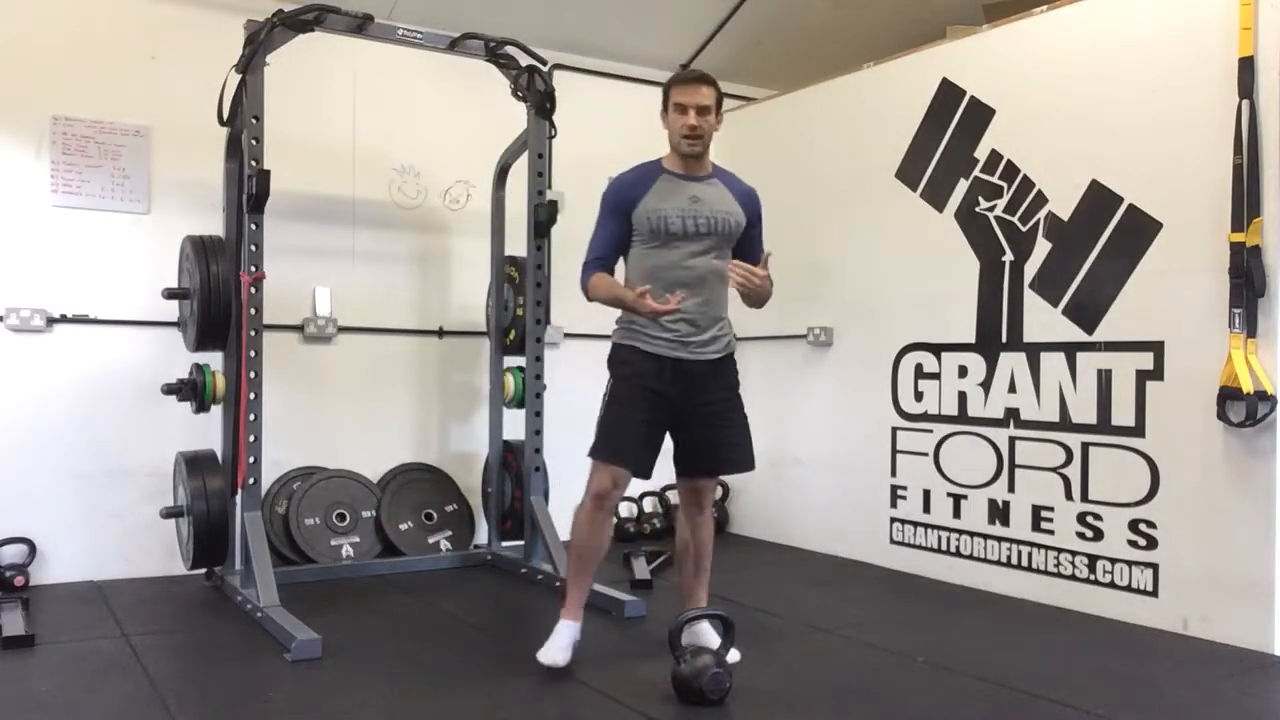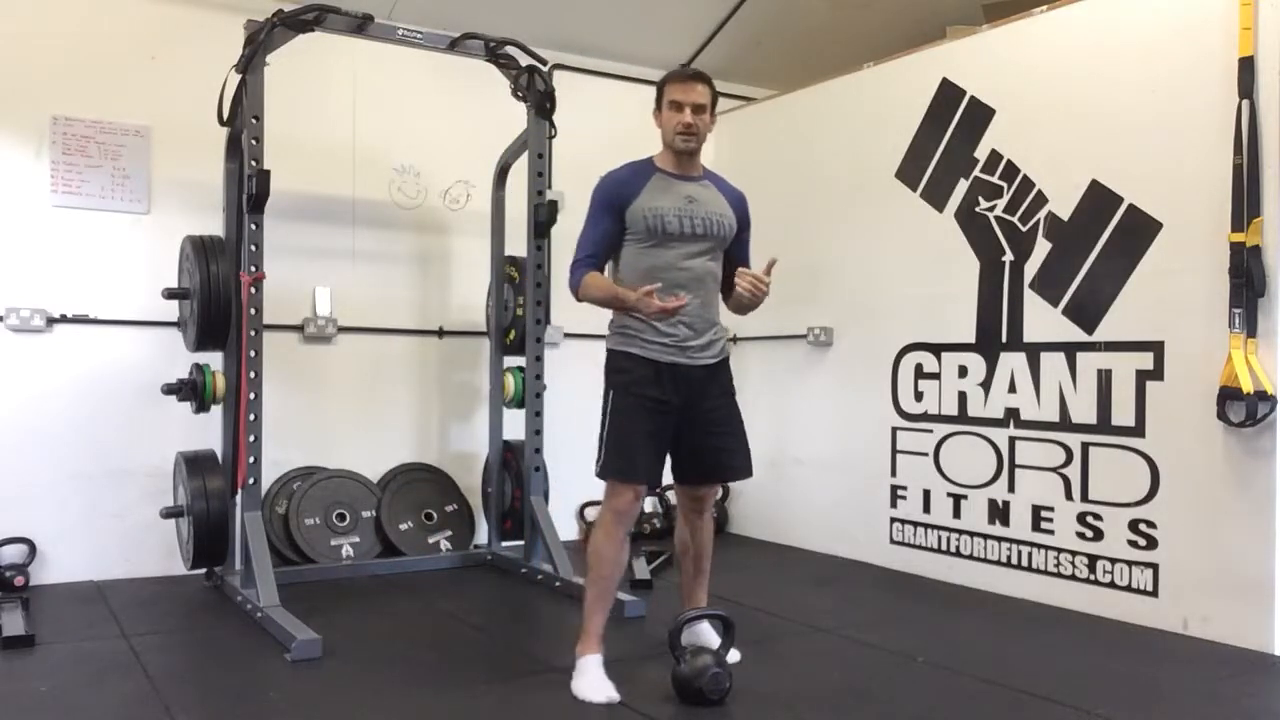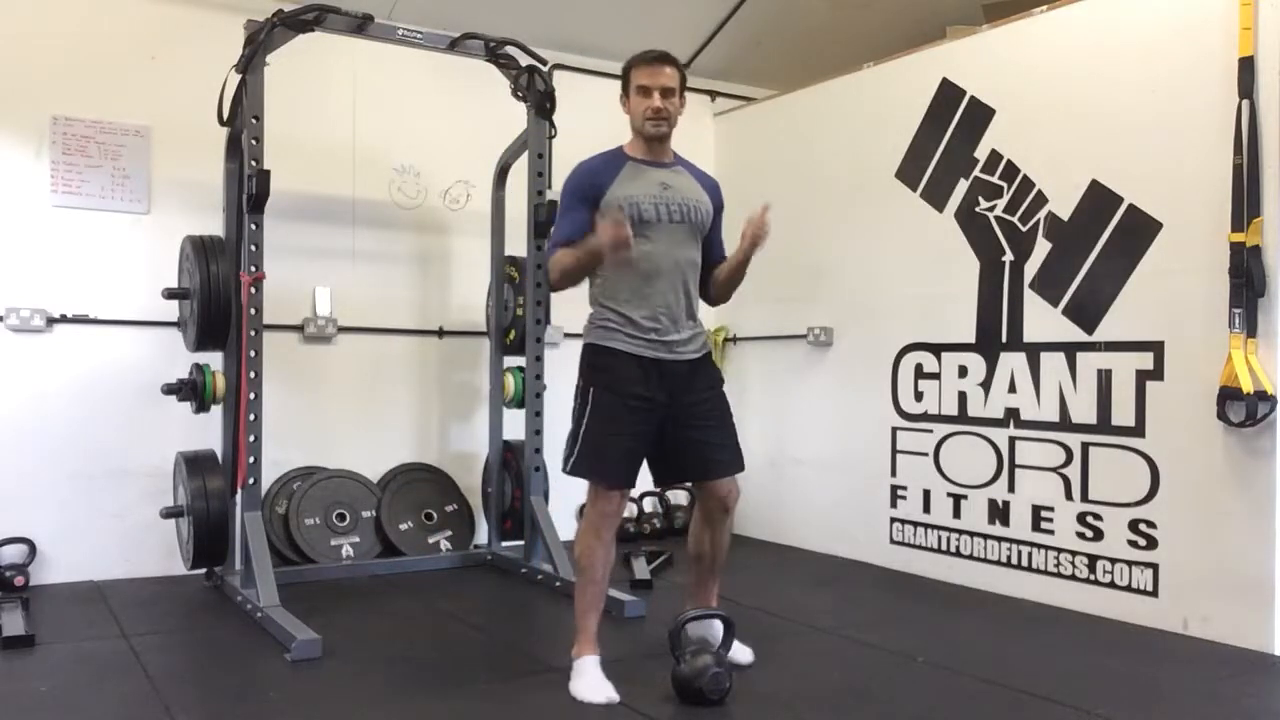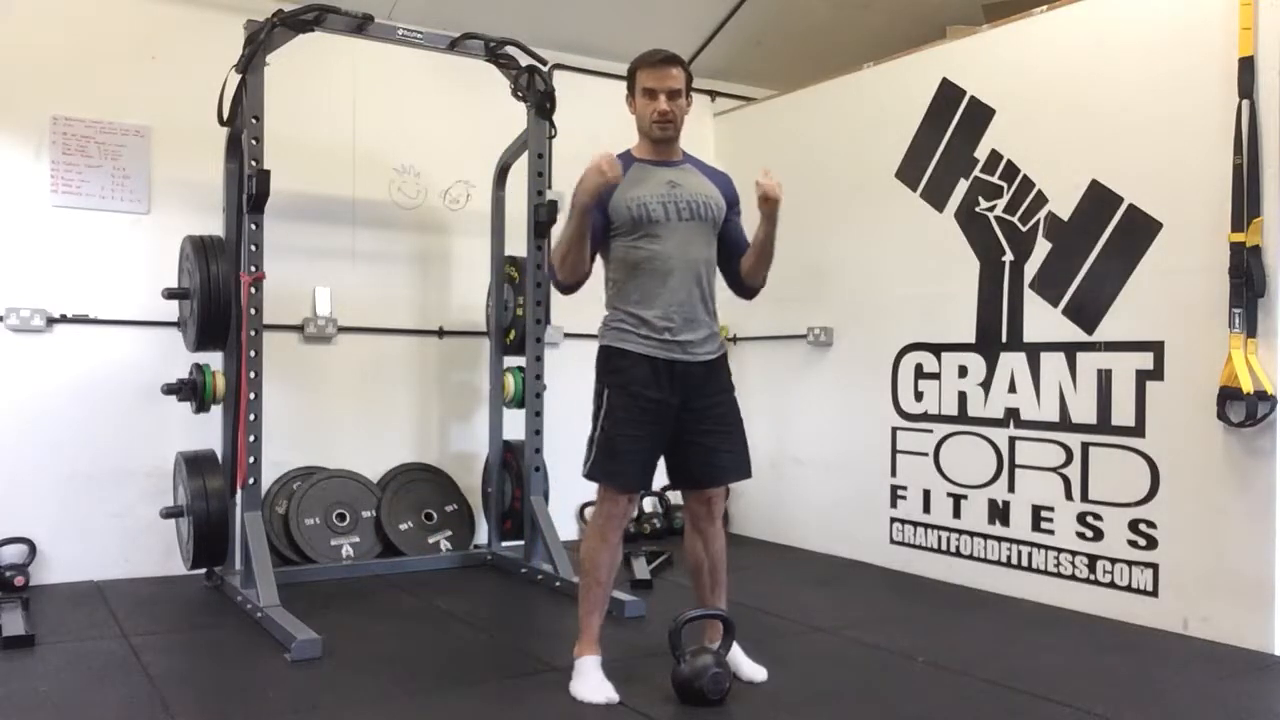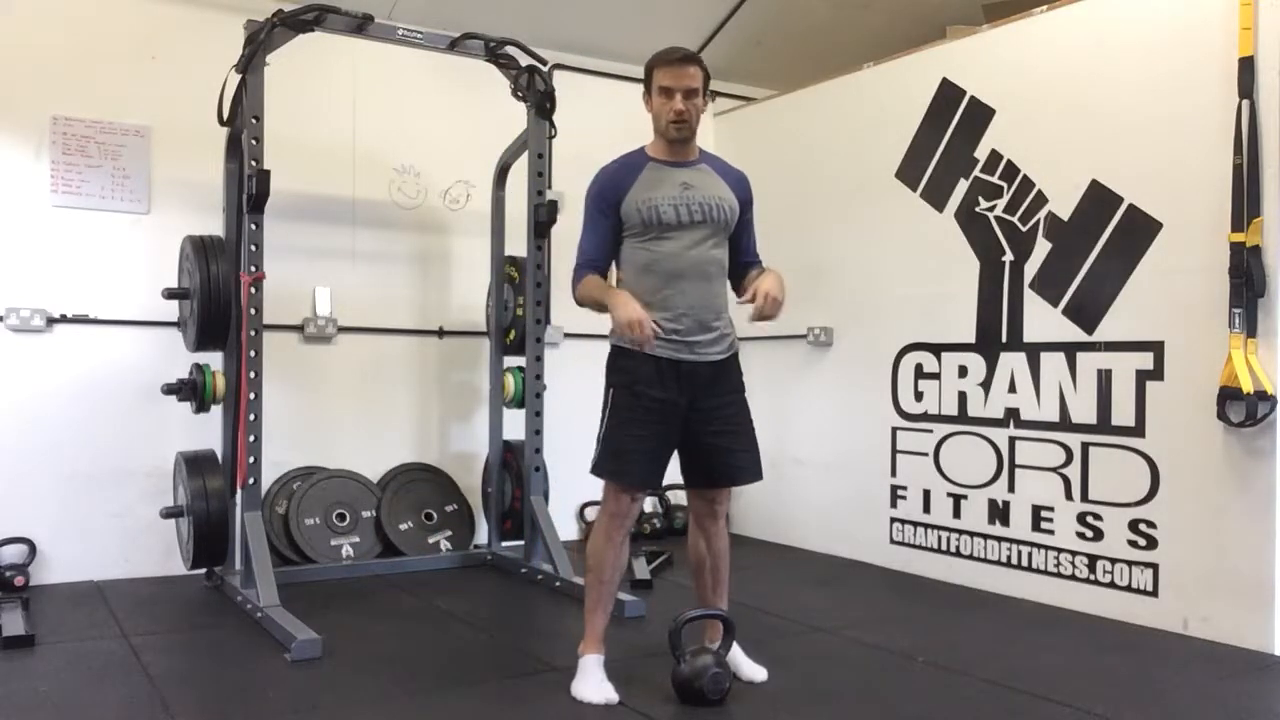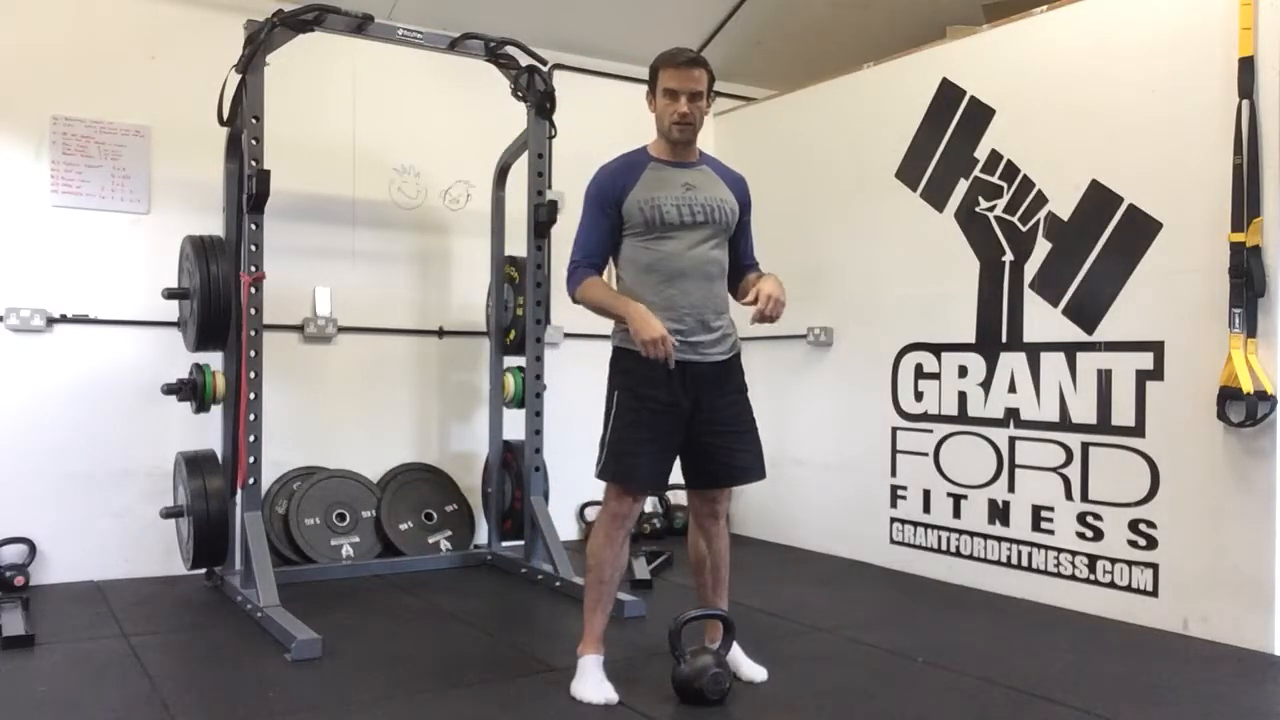
dt=0.3s
person 1, frame 1
left shoulder: (742, 198)
right shoulder: (629, 188)
left elbow: (755, 291)
right elbow: (592, 275)
left wrist: (759, 286)
right wrist: (630, 298)
left hip: (712, 364)
right hip: (641, 357)
left knee: (698, 494)
right knee: (605, 486)
left ankle: (697, 620)
right ankle: (569, 620)
person 1, frame 2
left shoulder: (731, 200)
right shoulder: (621, 187)
right elbow: (582, 277)
left wrist: (752, 292)
right wrist: (628, 299)
left hip: (708, 367)
right hip: (639, 364)
left knee: (699, 500)
right knee: (621, 502)
left ankle: (696, 621)
right ankle: (590, 653)
person 1, frame 3
left shoulder: (704, 187)
right shoulder: (595, 175)
left elbow: (714, 289)
right elbow: (555, 276)
left wrist: (746, 251)
right wrist: (593, 249)
left hip: (690, 361)
right hip: (618, 359)
left knee: (720, 494)
right knee: (606, 503)
left ankle: (705, 620)
right ankle: (586, 654)
person 1, frame 4
left shoulder: (717, 184)
right shoulder: (608, 180)
left elbow: (746, 284)
right elbow: (565, 278)
left wrist: (769, 220)
right wrist: (583, 202)
left hip: (705, 363)
right hip: (632, 361)
left knee: (708, 506)
right knee: (614, 505)
left ankle: (715, 641)
right ankle: (588, 655)
person 1, frame 5
left shoulder: (732, 183)
right shoulder: (616, 180)
left elbow: (742, 267)
right elbow: (584, 274)
left wrist: (768, 280)
right wrist: (616, 298)
left hip: (716, 364)
right hip: (643, 363)
left knee: (713, 504)
right knee: (621, 503)
left ankle: (716, 641)
right ankle: (591, 653)
person 1, frame 6
left shoulder: (731, 186)
right shoulder: (617, 179)
right elbow: (581, 276)
left wrist: (766, 282)
right wrist: (633, 311)
left hip: (719, 366)
right hip: (645, 366)
left knee: (713, 507)
right knee: (622, 505)
left ankle: (716, 640)
right ankle: (591, 654)
